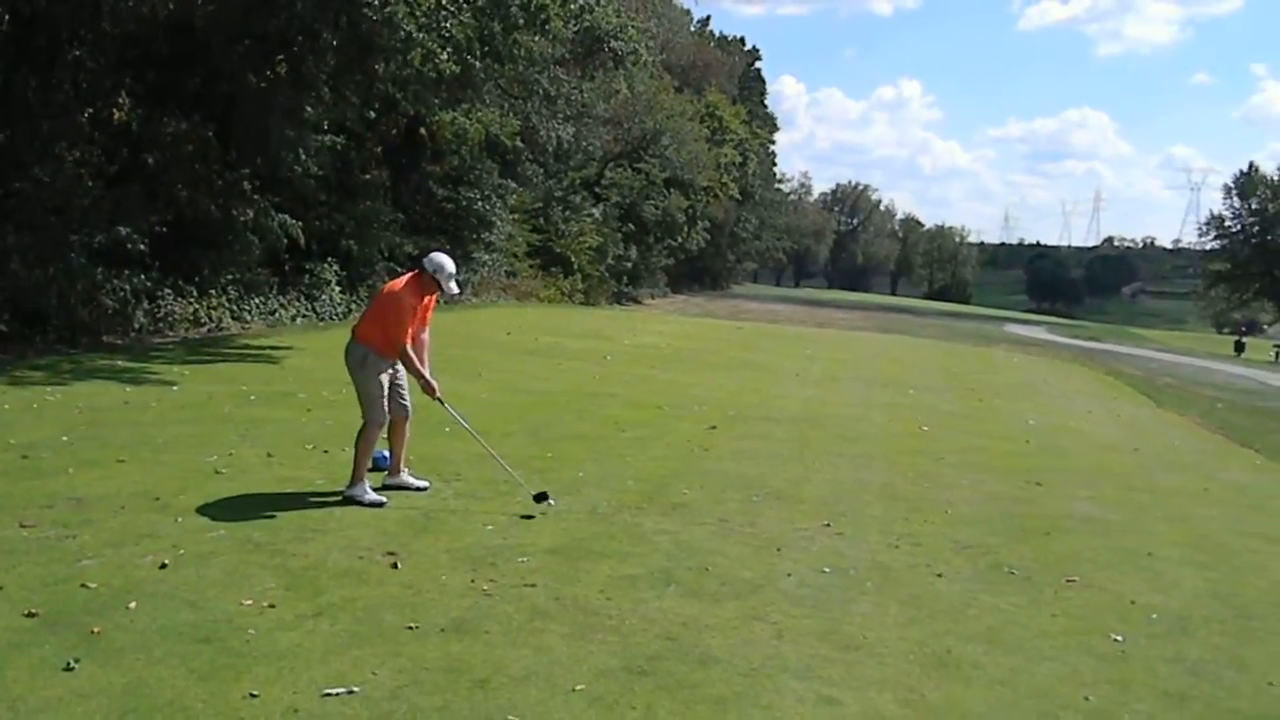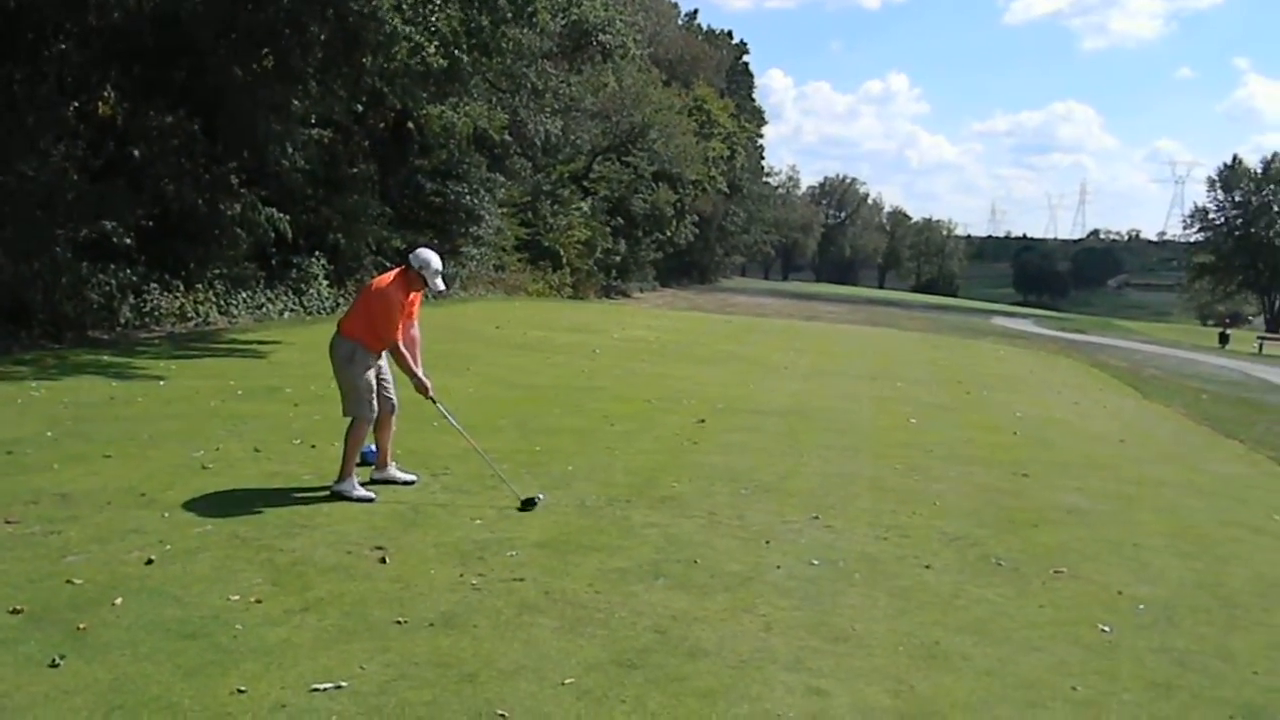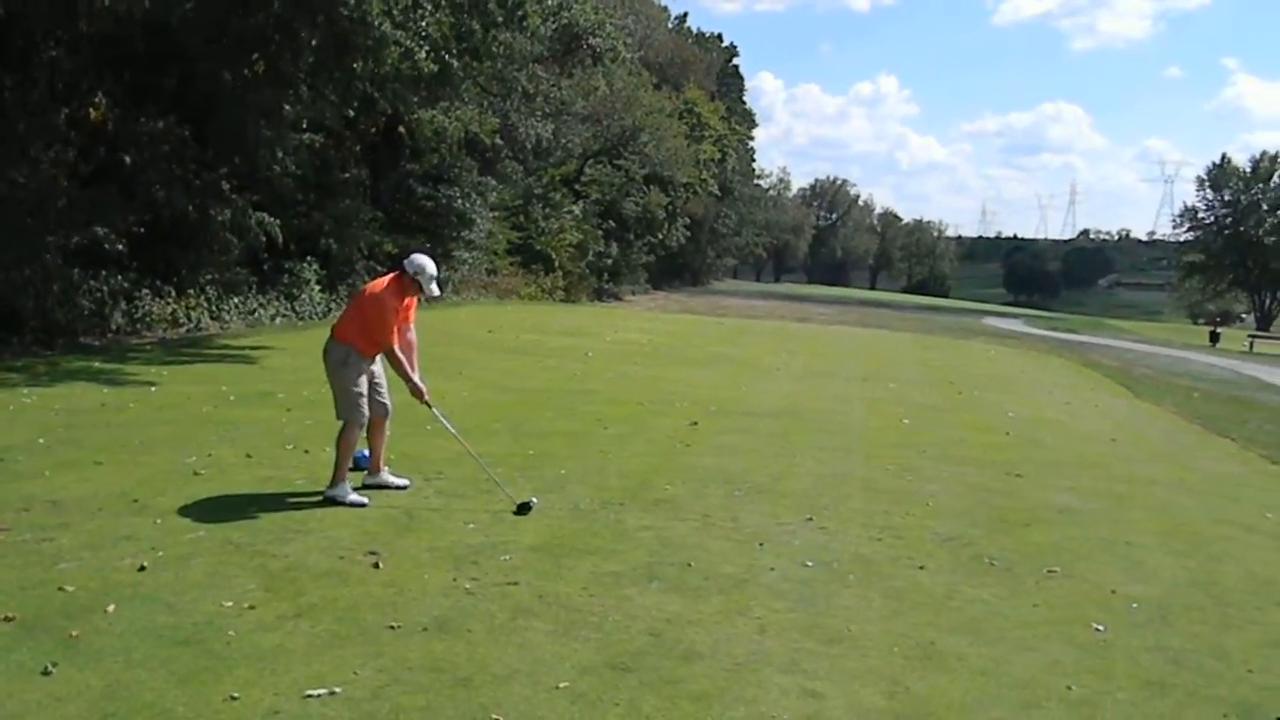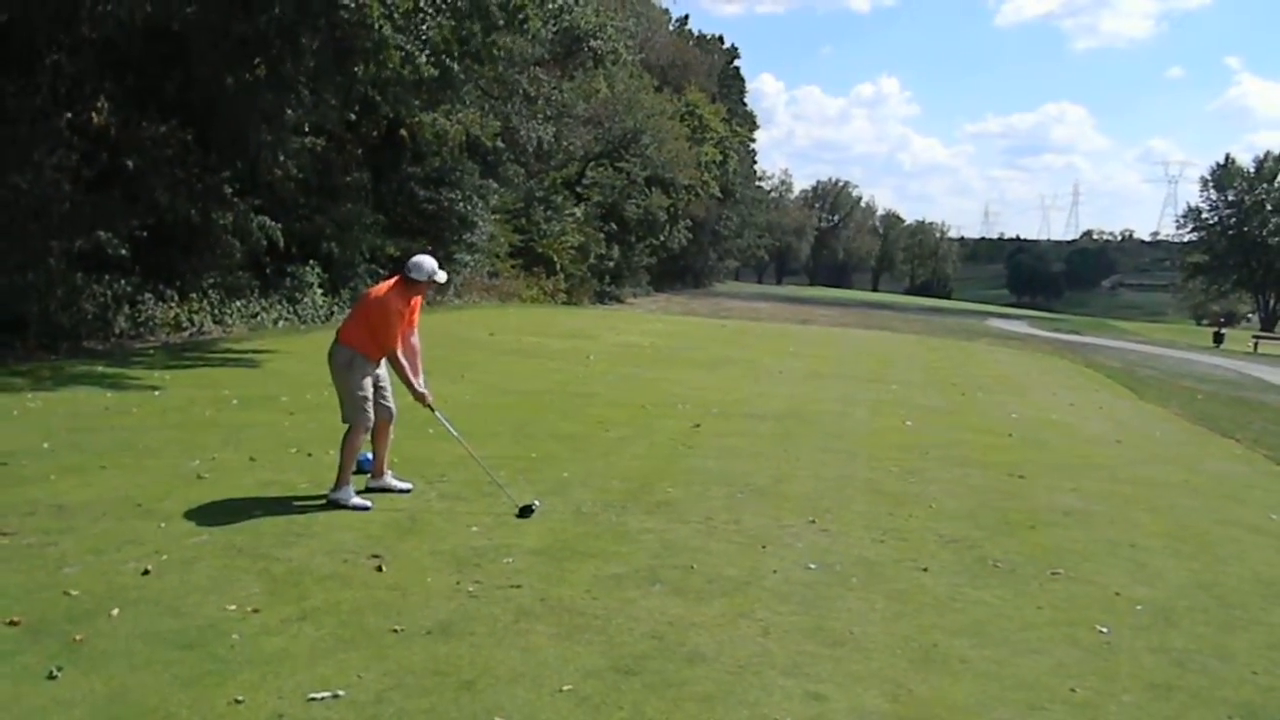
dt=0.3s
person 1, frame 1
left shoulder: (427, 292)
right shoulder: (400, 296)
left elbow: (421, 333)
right elbow: (404, 348)
left wrist: (426, 373)
right wrist: (423, 380)
left hip: (389, 355)
right hip: (367, 354)
left knee: (402, 413)
right knee: (377, 418)
left ankle: (396, 474)
right ankle: (357, 485)
person 1, frame 2
left shoulder: (413, 287)
right shoulder: (389, 292)
left elbow: (411, 328)
right elbow: (395, 345)
left wrist: (419, 370)
right wrist: (416, 378)
left hip: (373, 349)
right hip: (352, 349)
left knee: (388, 407)
right knee: (366, 414)
left ankle: (383, 468)
right ankle: (345, 481)
person 1, frame 3
left shoulder: (408, 293)
right shoulder: (382, 298)
left elbow: (407, 332)
right elbow: (391, 349)
left wrist: (416, 375)
right wrist: (412, 383)
left hip: (368, 353)
right hip: (346, 354)
left knee: (381, 411)
right knee: (357, 417)
left ankle: (376, 472)
right ankle: (338, 485)
person 1, frame 4
left shoulder: (412, 296)
right shoulder: (388, 302)
left elbow: (410, 337)
right elbow: (394, 353)
left wrist: (419, 378)
right wrist: (413, 388)
left hip: (372, 357)
right hip: (351, 357)
left knee: (386, 415)
right knee: (362, 421)
left ankle: (379, 476)
right ankle: (341, 489)
